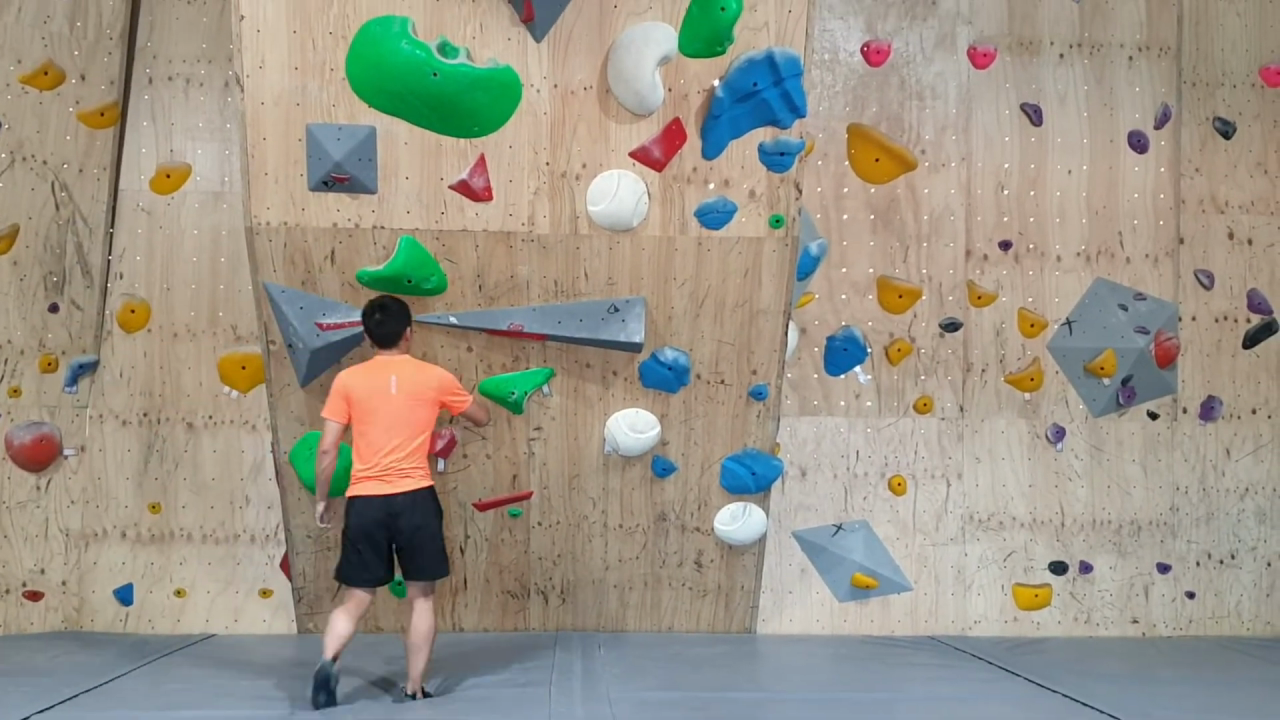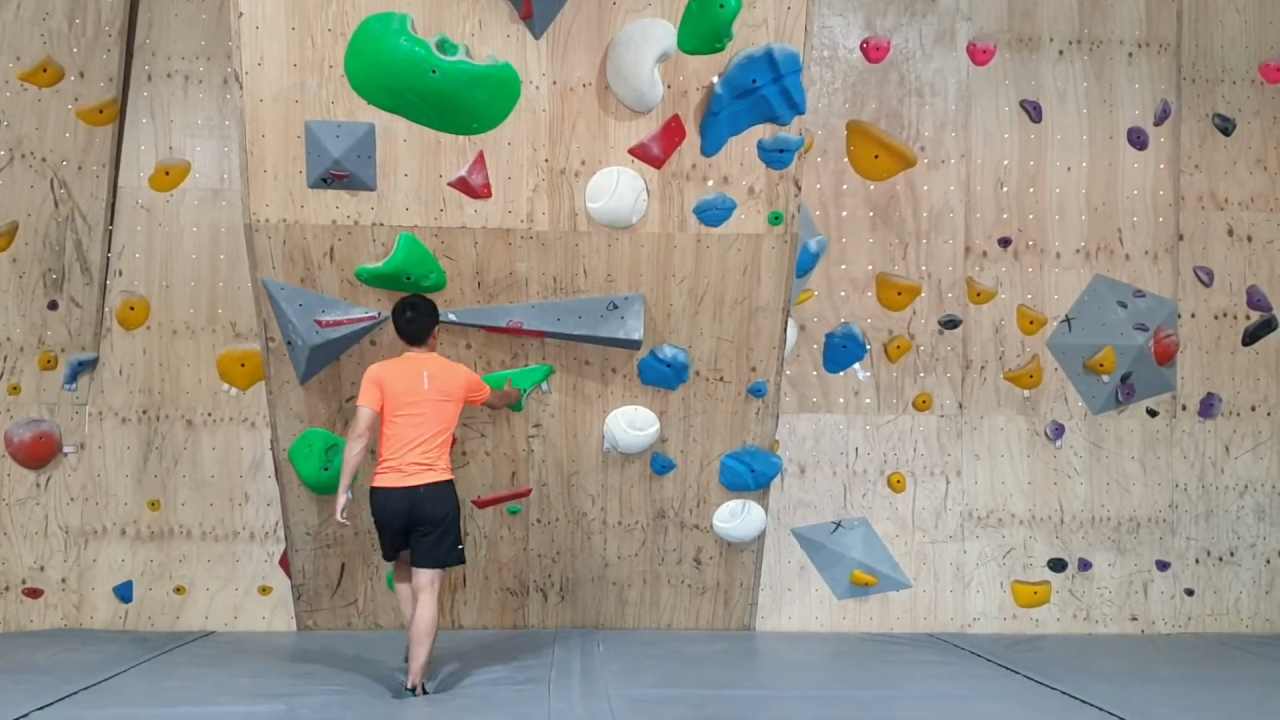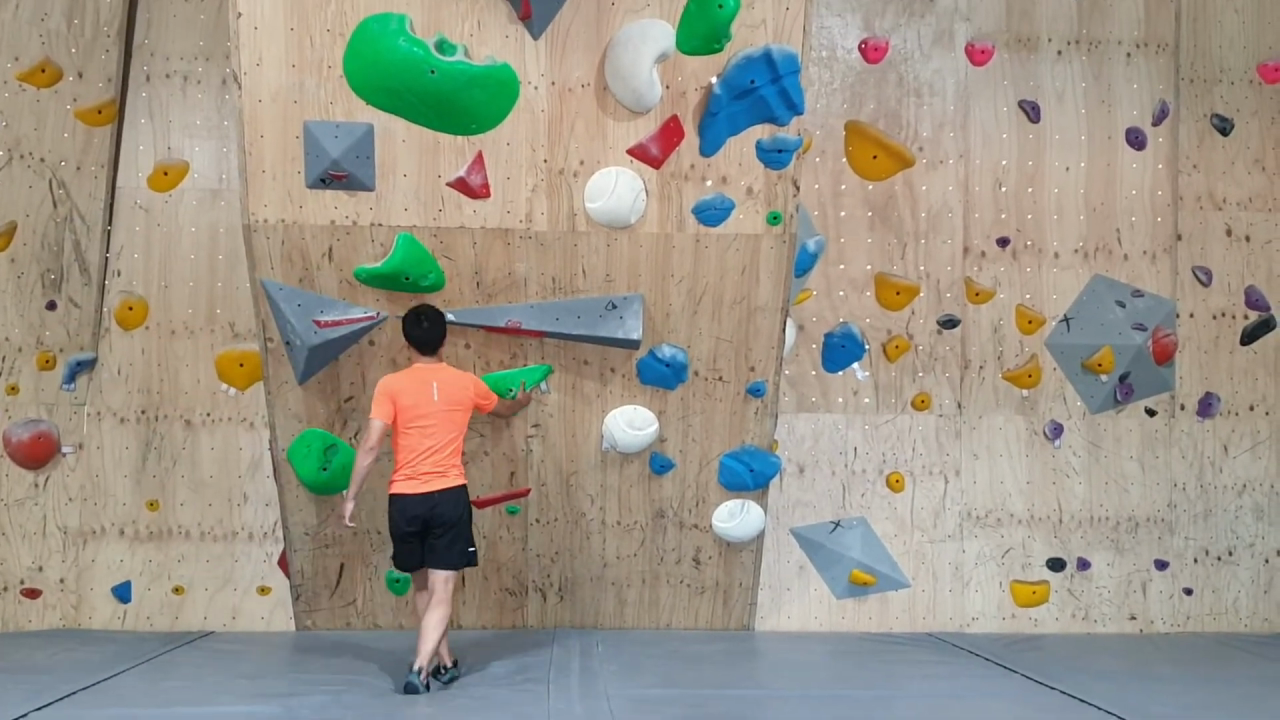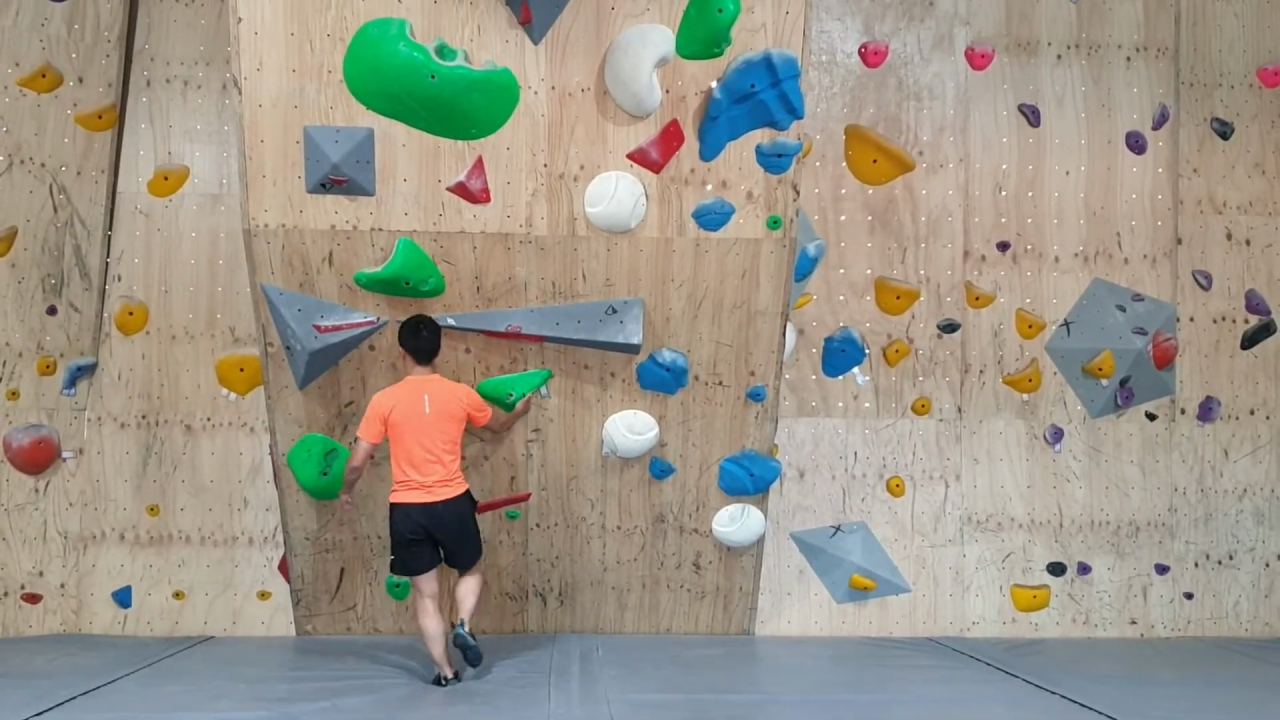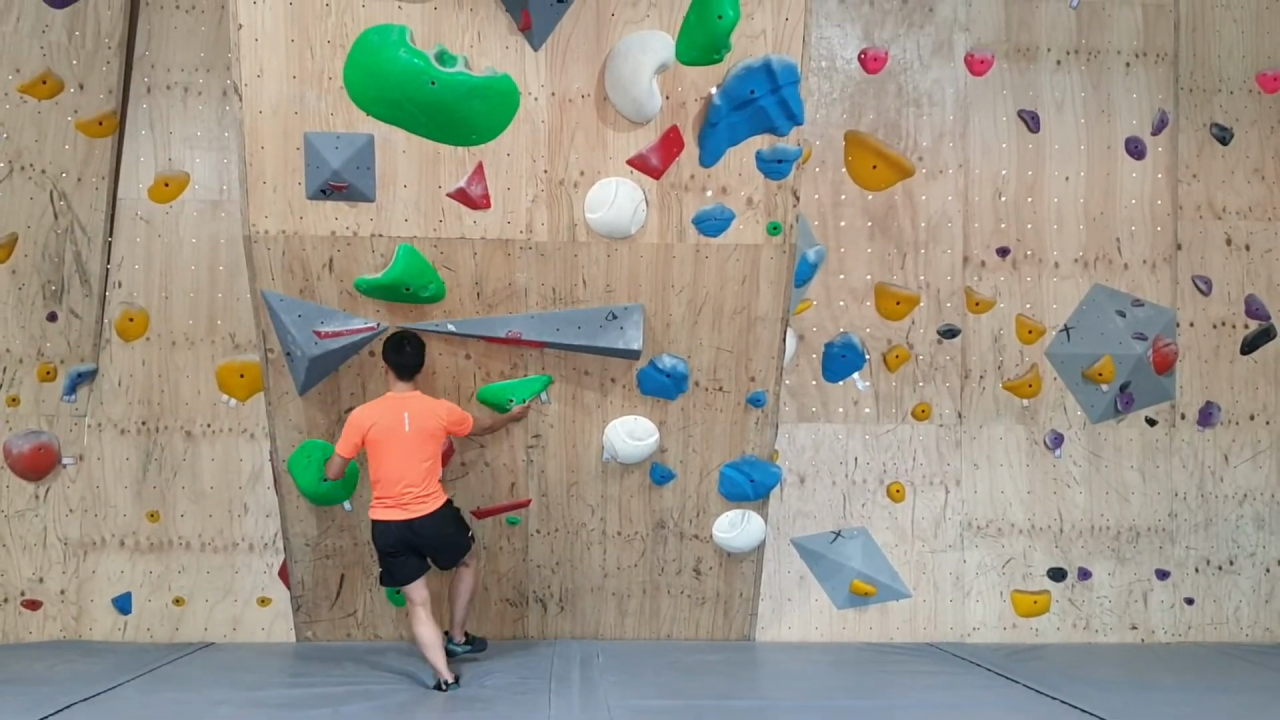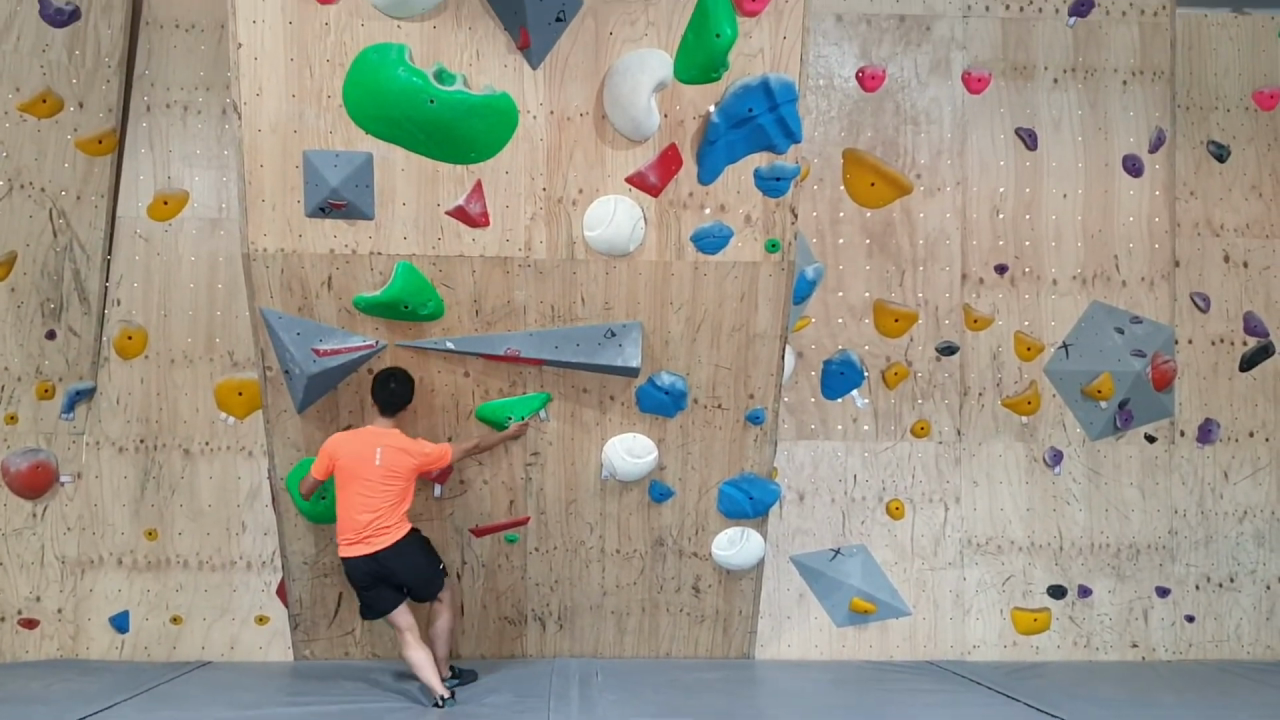
dt=0.3s
person 1, frame 1
left shoulder: (347, 380)
right shoulder: (435, 378)
left elbow: (328, 449)
right elbow: (480, 417)
left wrist: (321, 499)
right wrist: (485, 406)
left hip: (364, 502)
right hip: (415, 500)
left knee: (353, 600)
right knee: (421, 598)
left ankle: (328, 661)
right ankle: (414, 688)
person 1, frame 2
left shoulder: (379, 373)
right shoulder: (459, 375)
left elbow: (360, 434)
right elbow: (496, 401)
left wrist: (343, 489)
right wrist: (512, 395)
left hip: (387, 492)
right hip: (435, 491)
left knee: (401, 566)
right knee: (427, 590)
left ankle: (415, 646)
right ankle: (414, 683)
person 1, frame 3
left shoulder: (391, 385)
right shoulder: (467, 383)
left elbow: (371, 445)
right elbow: (504, 410)
left wrist: (351, 496)
right wrist: (521, 401)
left hip: (404, 500)
right hip: (449, 497)
left knee: (423, 587)
right knee: (441, 593)
left ankle: (444, 662)
right ankle: (420, 669)
person 1, frame 4
left shoulder: (384, 400)
right shoulder: (461, 394)
left elbow: (358, 461)
right elbow: (498, 425)
left wrist: (346, 492)
right wrist: (519, 412)
left hip: (406, 509)
right hip: (452, 503)
left knee: (425, 593)
right knee: (470, 570)
left ankle: (446, 671)
right ankle: (464, 626)
person 1, frame 5
left shoulder: (363, 416)
right shoulder: (441, 411)
left elbow: (333, 473)
right elbow: (483, 426)
left wrist: (330, 468)
right wrist: (512, 416)
left hip: (386, 525)
right hip: (433, 515)
left knee: (418, 603)
right knee: (467, 561)
left ankle: (445, 677)
right ankle: (457, 637)
person 1, frame 6
left shoulder: (337, 444)
right shoulder: (416, 451)
left elbow: (305, 491)
right elbow: (469, 448)
left wrist: (314, 484)
right wrist: (507, 435)
left hip: (355, 560)
right hip: (400, 546)
left knee: (405, 629)
right knee: (444, 595)
left ankle: (441, 693)
right ankle: (445, 674)
